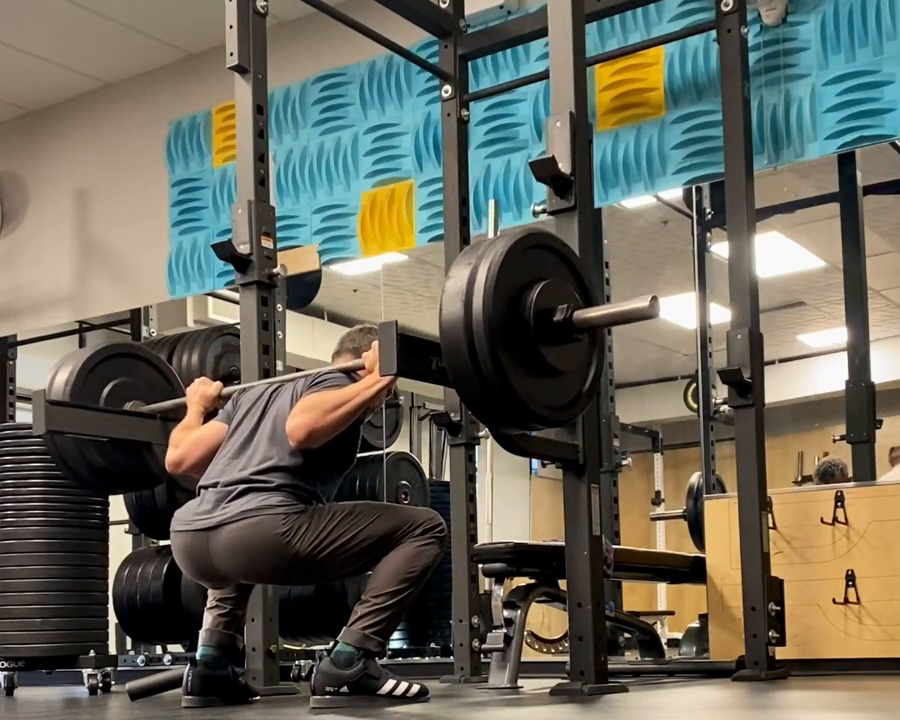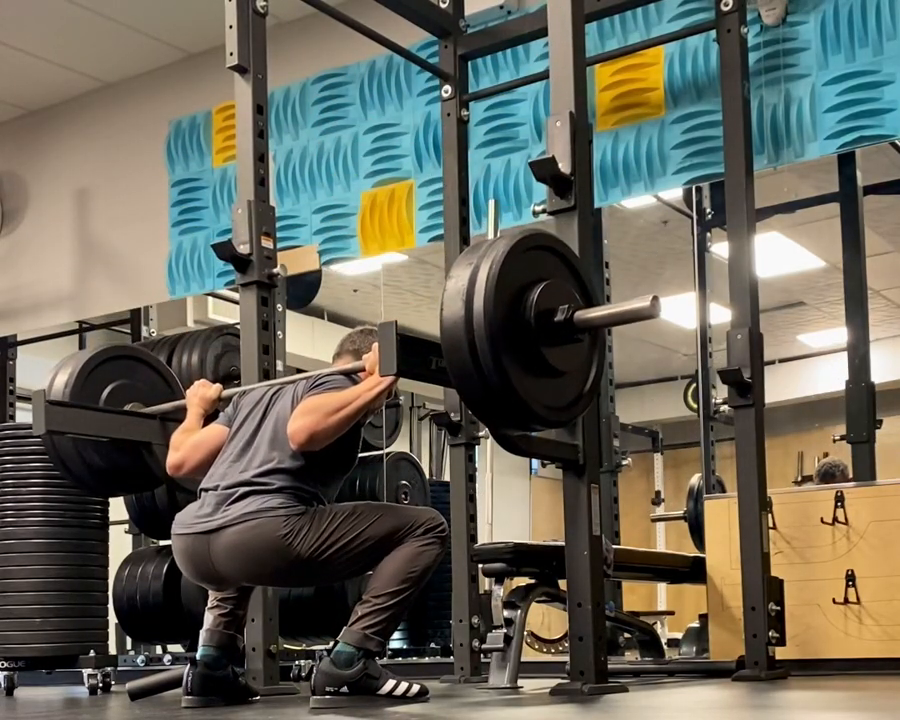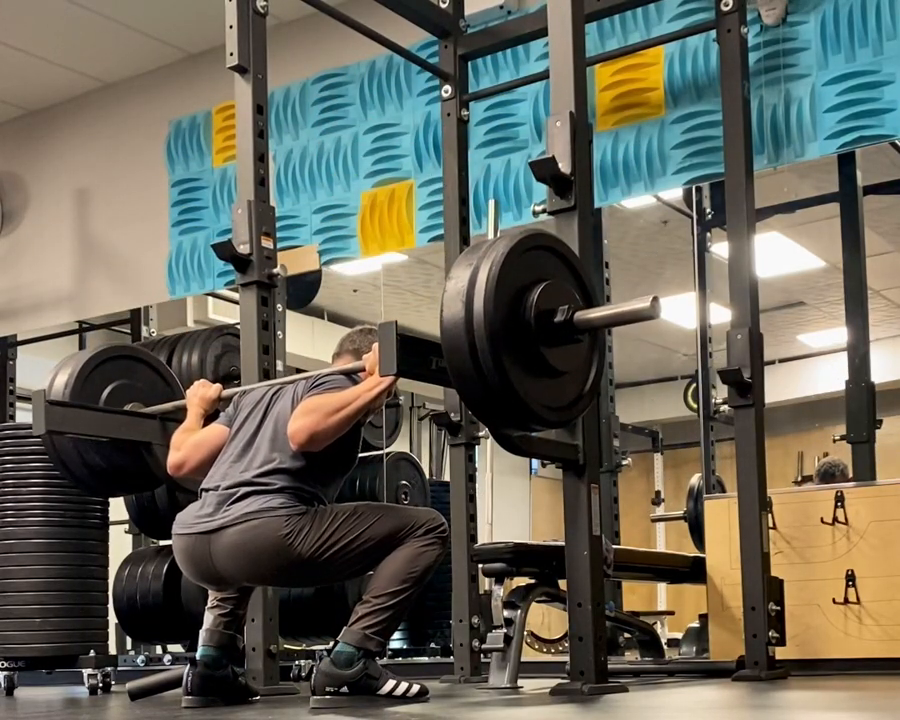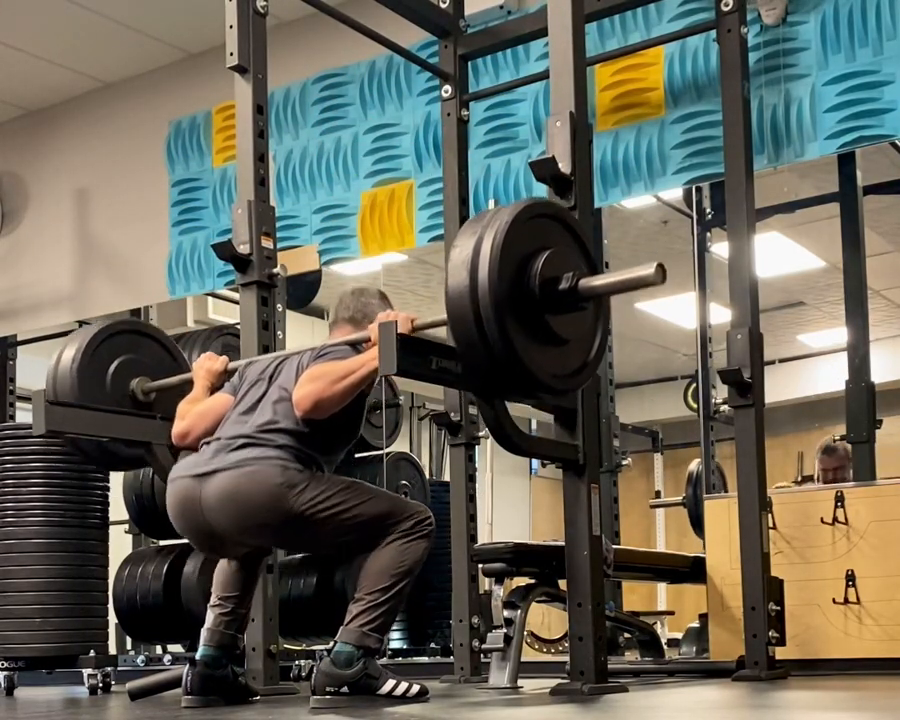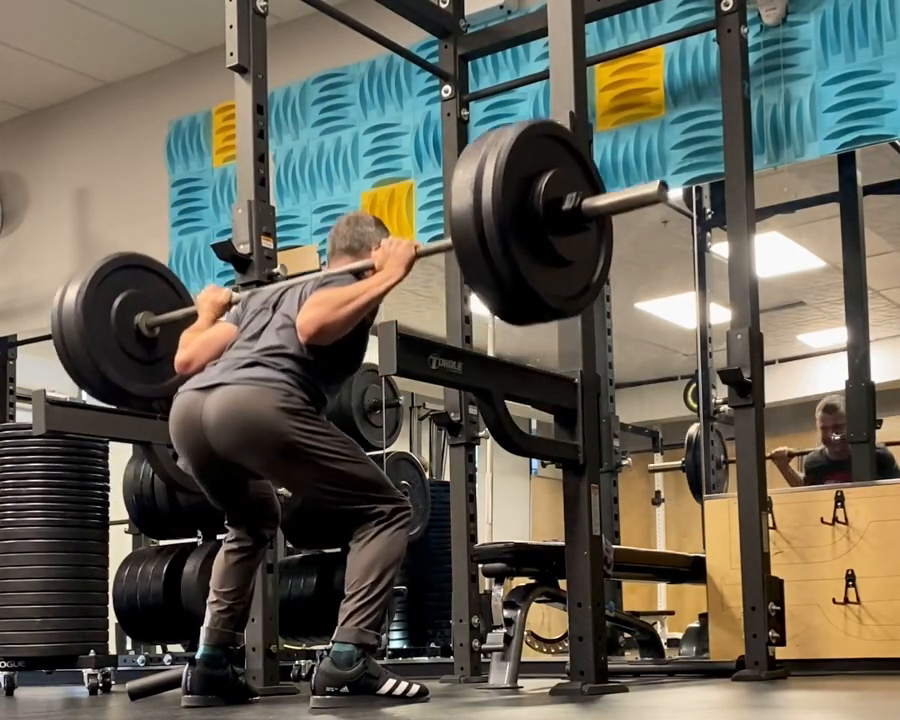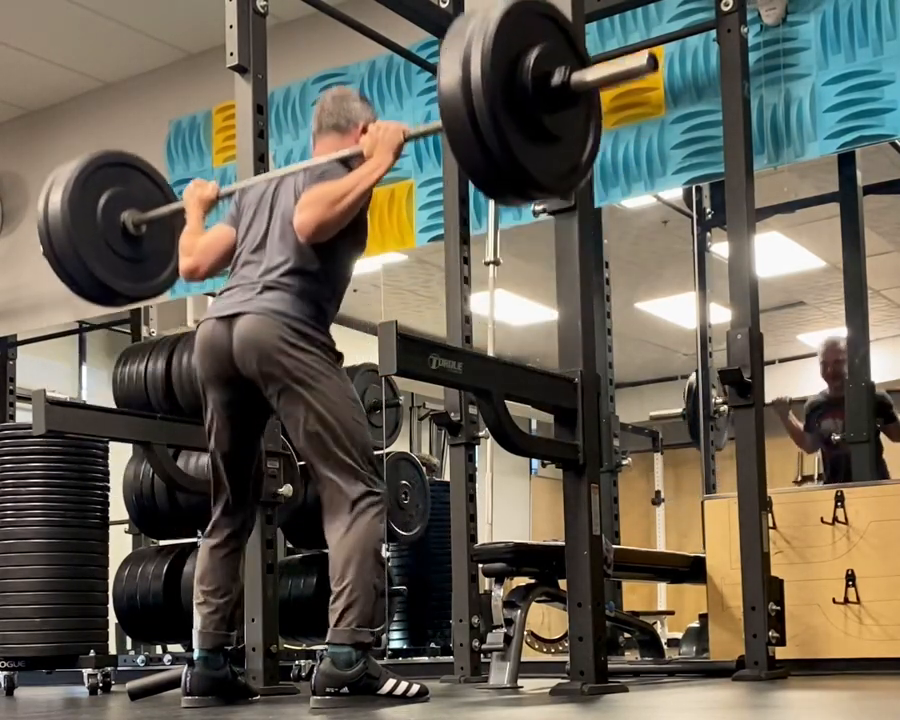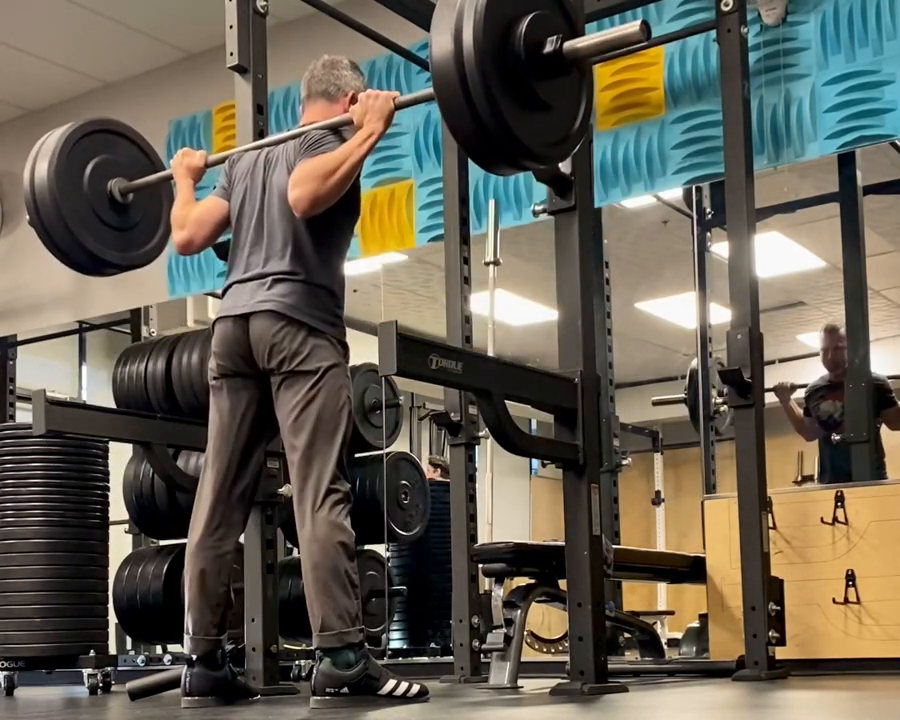
dt=0.4s
person 1, frame 1
left shoulder: (256, 391)
right shoulder: (340, 382)
left elbow: (178, 458)
right elbow: (302, 428)
left wrist: (197, 406)
right wrist: (380, 378)
left hip: (189, 543)
right hip: (258, 532)
right knee: (424, 529)
left ankle: (211, 667)
right ankle: (347, 668)
person 1, frame 2
left shoulder: (257, 394)
right shoulder: (341, 385)
left elbow: (179, 461)
right elbow: (303, 431)
left wrist: (197, 409)
right wrist: (380, 380)
left hip: (189, 546)
right hip: (261, 535)
right knee: (425, 528)
left ankle: (211, 666)
right ankle: (347, 667)
person 1, frame 3
left shoulder: (257, 395)
right shoulder: (339, 385)
left elbow: (180, 461)
right elbow: (303, 432)
left wrist: (197, 409)
right wrist: (381, 381)
left hip: (190, 547)
right hip: (260, 537)
right knee: (426, 529)
left ankle: (210, 667)
right ankle: (347, 668)
person 1, frame 4
left shoulder: (262, 365)
right shoulder: (350, 356)
left elbow: (184, 431)
right elbow: (308, 399)
left wrist: (204, 382)
right wrist: (383, 350)
left hip: (184, 496)
right hip: (252, 487)
left knee: (251, 539)
right knee: (410, 523)
left ankle: (210, 667)
right ankle: (347, 666)
person 1, frame 5
left shoulder: (266, 294)
right shoulder: (354, 286)
left elbow: (187, 359)
right elbow: (312, 326)
left wrist: (209, 312)
right wrist: (390, 275)
left hip: (189, 410)
right hip: (256, 404)
left knee: (253, 524)
right knee: (385, 511)
left ankle: (211, 665)
right ankle: (347, 663)
person 1, frame 6
left shoulder: (257, 187)
right shoulder: (343, 172)
left elbow: (192, 263)
right elbow: (309, 222)
left wrist: (195, 211)
right wrist: (380, 161)
left hip: (215, 331)
right hip: (282, 330)
left knee: (232, 504)
right knee: (355, 493)
left ankle: (208, 661)
right ankle: (345, 660)
person 1, frame 7
left shoulder: (245, 160)
right shoulder: (334, 141)
left elbow: (187, 236)
right elbow: (304, 196)
left wrist: (185, 179)
right wrist: (371, 132)
left hip: (233, 325)
right hip: (295, 324)
left knee: (220, 500)
right knee: (321, 495)
left ankle: (204, 663)
right ankle: (341, 662)
